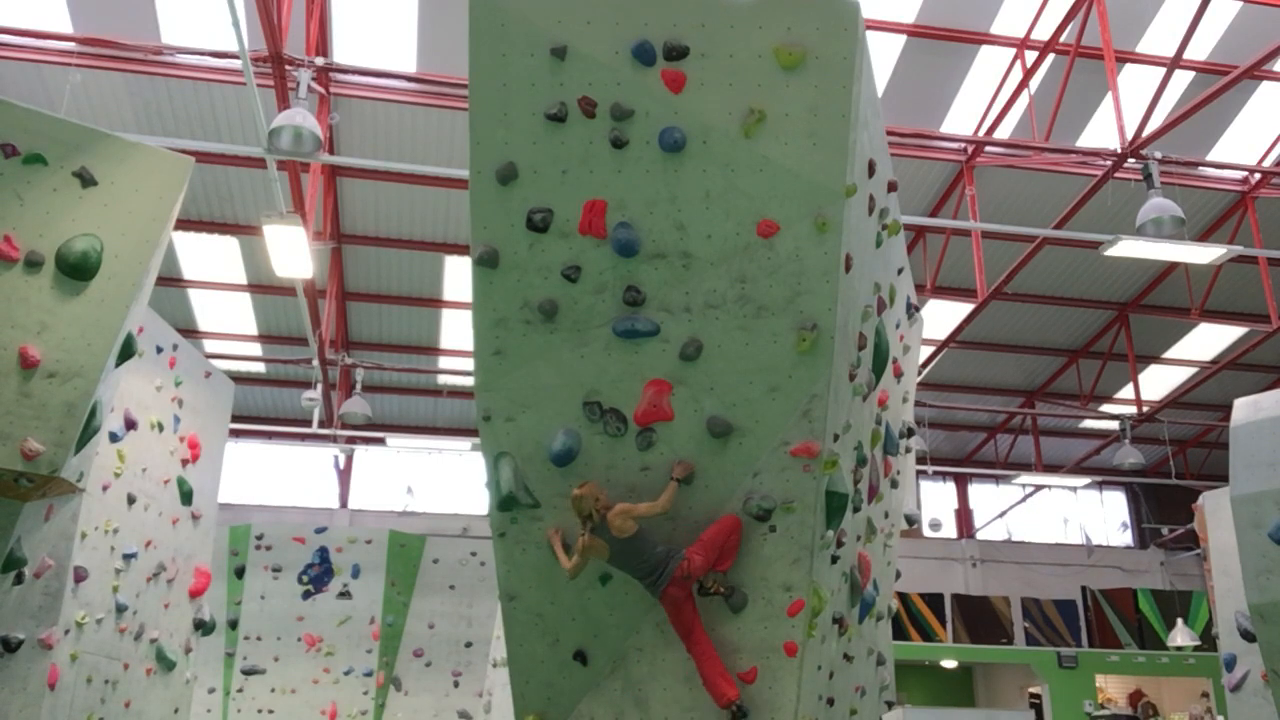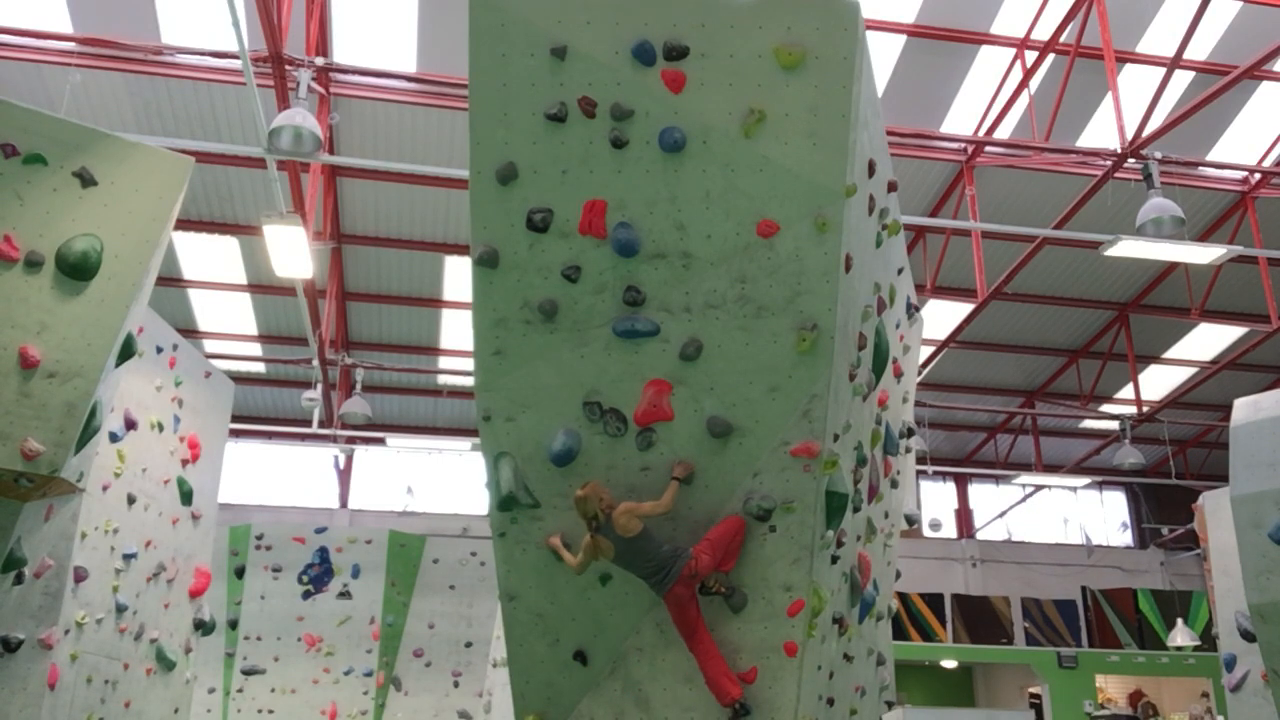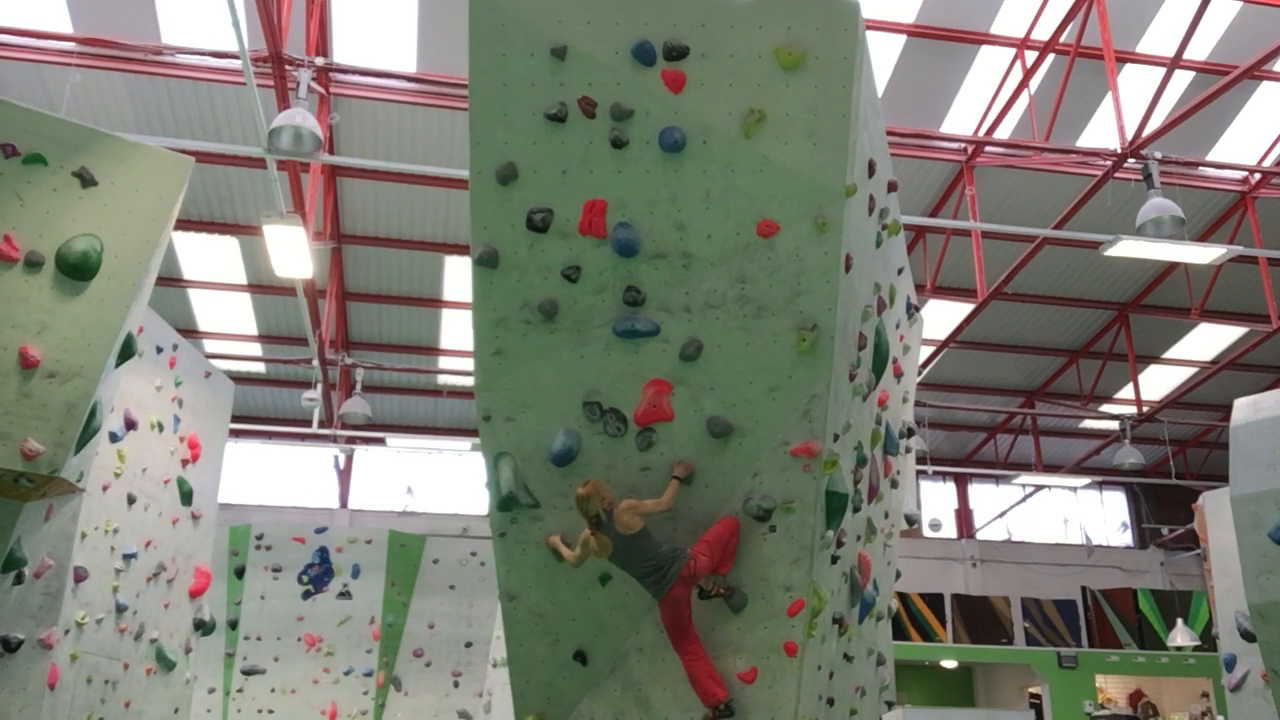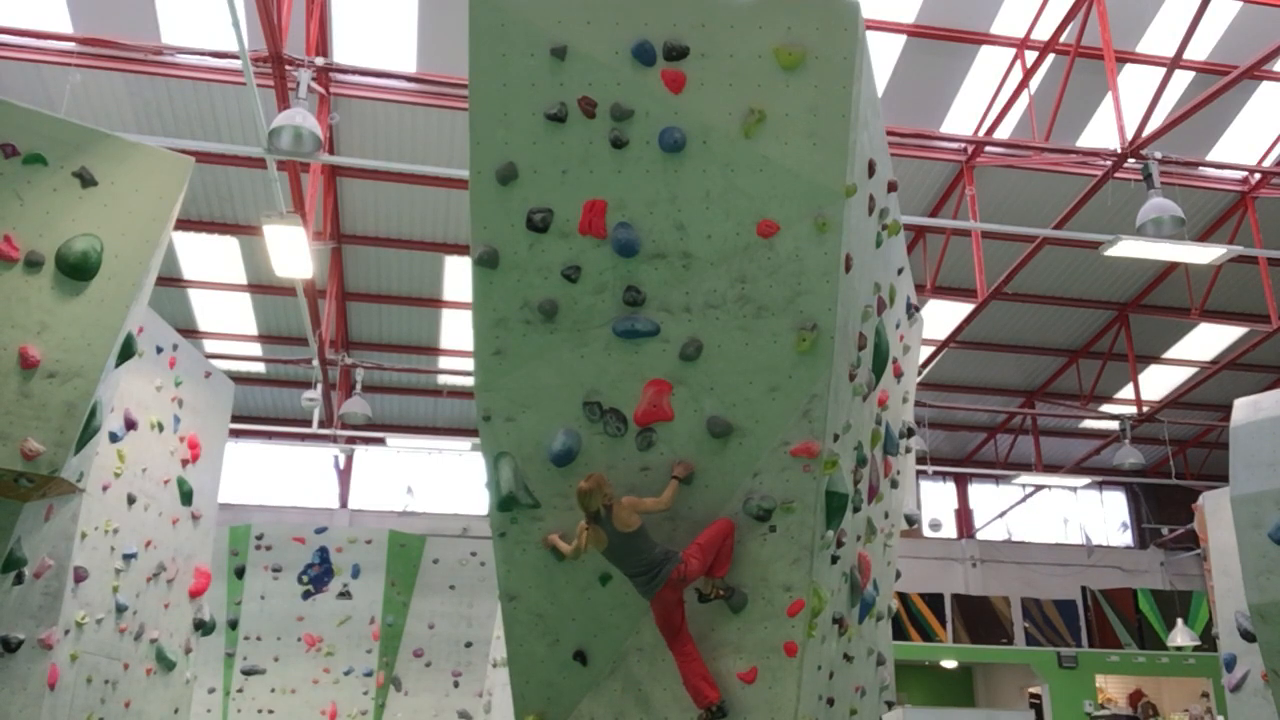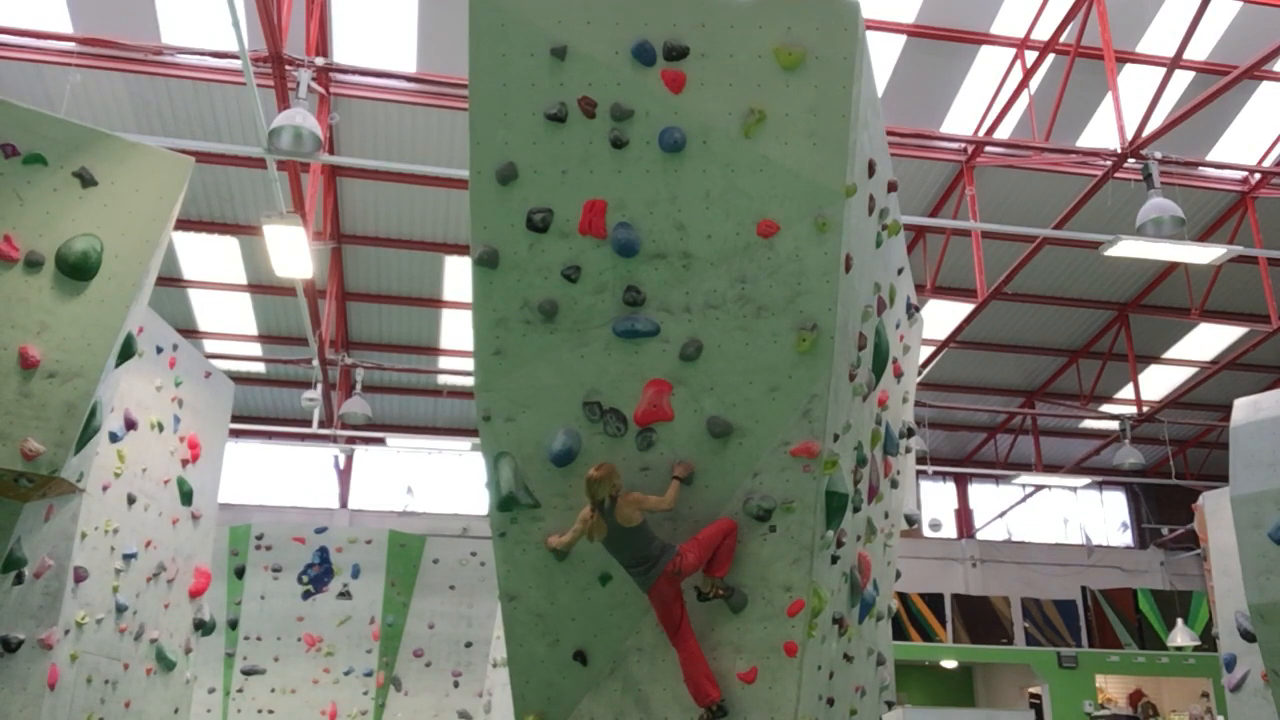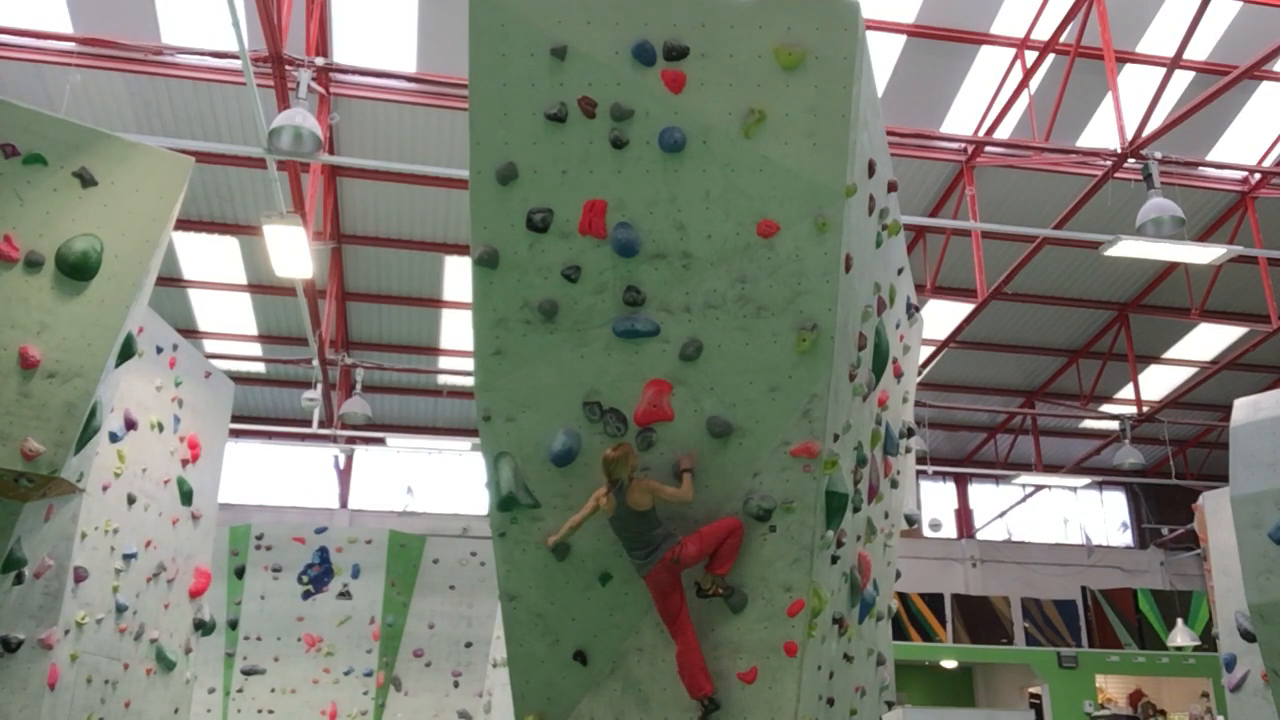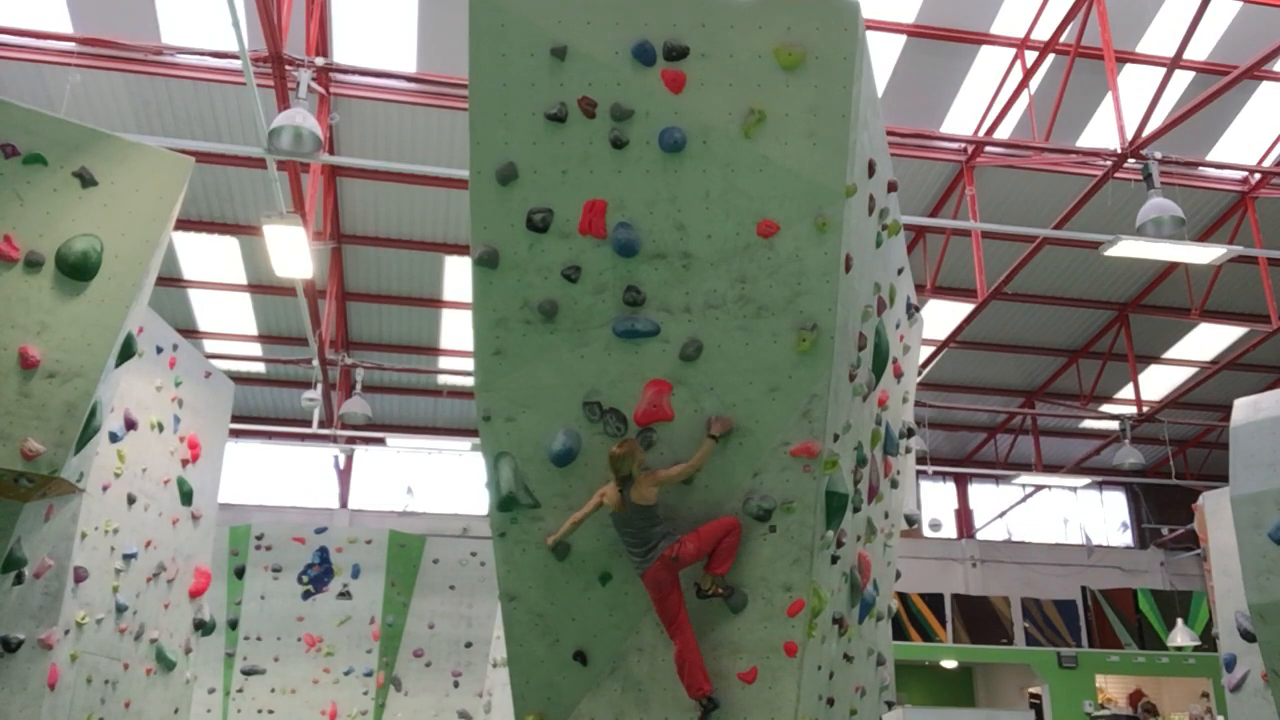
dt=0.2s
person 1, frame 1
left shoulder: (586, 542)
right shoulder: (620, 514)
left elbow: (571, 571)
right elbow: (662, 506)
left wrist: (557, 544)
right wrist: (676, 478)
left hip: (666, 593)
right hip: (683, 567)
left knee: (698, 646)
right knee: (731, 522)
right ankle: (713, 581)
person 1, frame 2
left shoulder: (591, 542)
right shoulder: (625, 512)
left elbow: (577, 568)
right elbow: (665, 506)
left wrist: (558, 545)
right wrist: (677, 478)
left hip: (672, 591)
right hip: (688, 565)
left knee: (700, 645)
right knee: (735, 523)
right ankle: (715, 580)
person 1, frame 3
left shoulder: (589, 538)
right shoulder: (626, 510)
left elbow: (575, 561)
right elbow: (665, 504)
left wrist: (557, 543)
right wrist: (677, 477)
left hip: (666, 593)
right hip: (687, 566)
left knee: (687, 648)
right knee: (729, 524)
right ankle: (713, 583)
person 1, frame 4
left shoulder: (586, 529)
right shoulder: (624, 507)
left elbow: (573, 554)
right elbow: (664, 503)
left wrist: (555, 541)
right wrist: (677, 477)
left hip: (657, 593)
right hip: (678, 568)
left knee: (681, 648)
right knee: (724, 526)
right ankle: (711, 585)
person 1, frame 5
left shoulder: (588, 516)
right shoulder: (630, 501)
left elbow: (566, 543)
right elbow: (667, 503)
left wrist: (553, 542)
right wrist: (677, 477)
left hip: (654, 586)
right hip: (674, 563)
left knee: (684, 644)
right knee: (727, 526)
right ankle: (710, 584)
person 1, frame 6
left shoulder: (601, 496)
right shoulder: (642, 487)
left elbow: (575, 521)
right elbow: (686, 497)
left wrist: (554, 539)
right wrist: (687, 469)
left hip: (652, 575)
right hip: (673, 555)
left knee: (683, 636)
right knee: (733, 525)
right ankle: (711, 582)
person 1, frame 7
left shoulder: (606, 493)
right shoulder: (649, 481)
left elbow: (577, 519)
right elbow: (695, 466)
left wrist: (555, 539)
right wrist: (714, 435)
left hip: (650, 572)
right hip: (672, 553)
left knee: (680, 635)
right knee: (731, 525)
right ankle: (710, 582)
